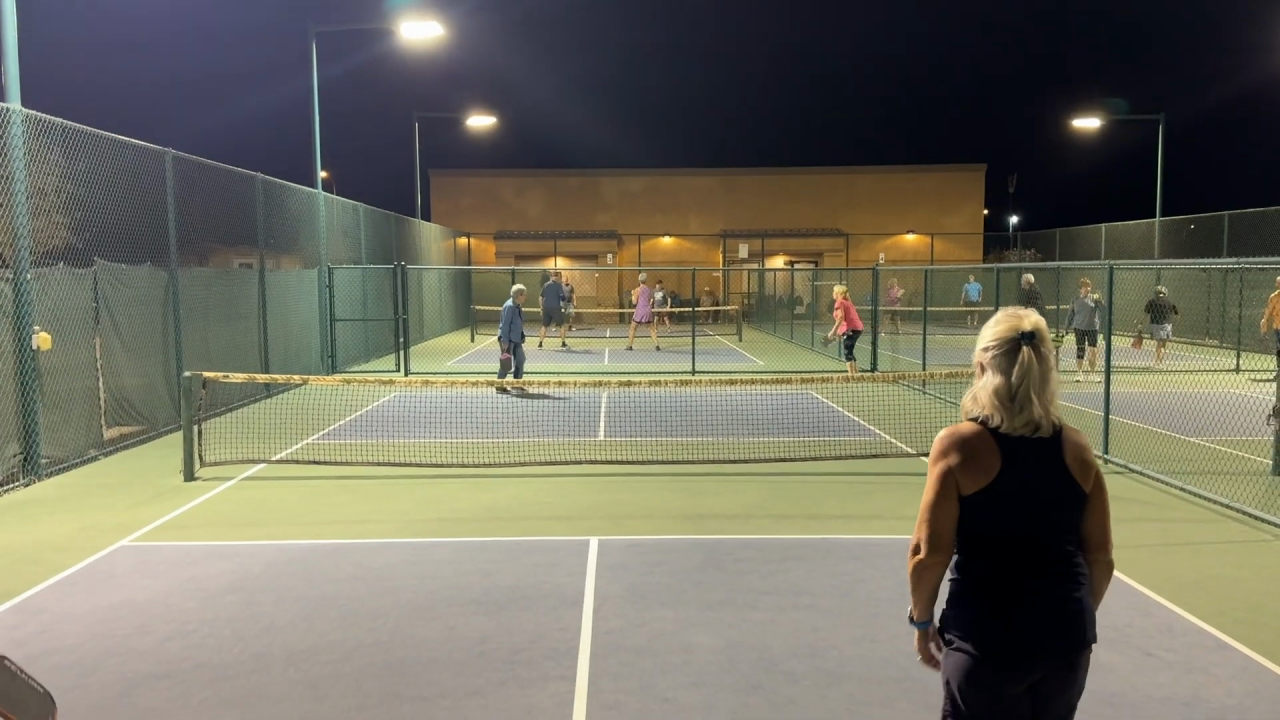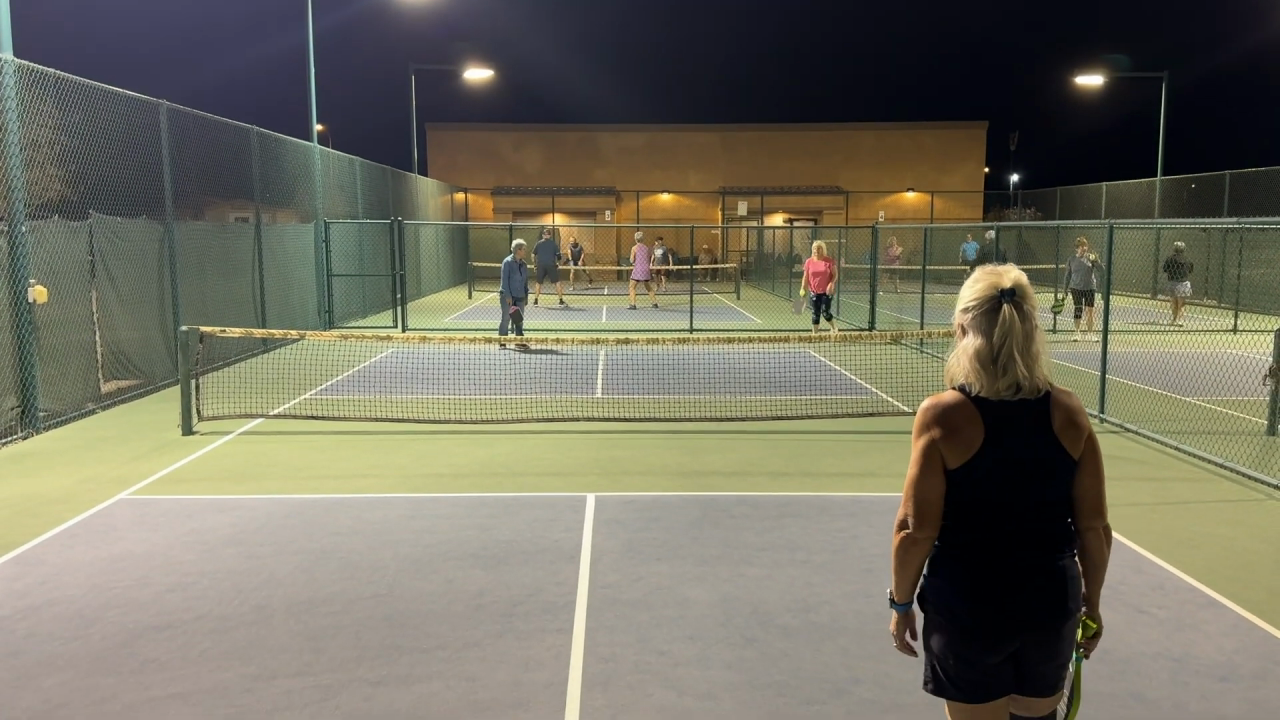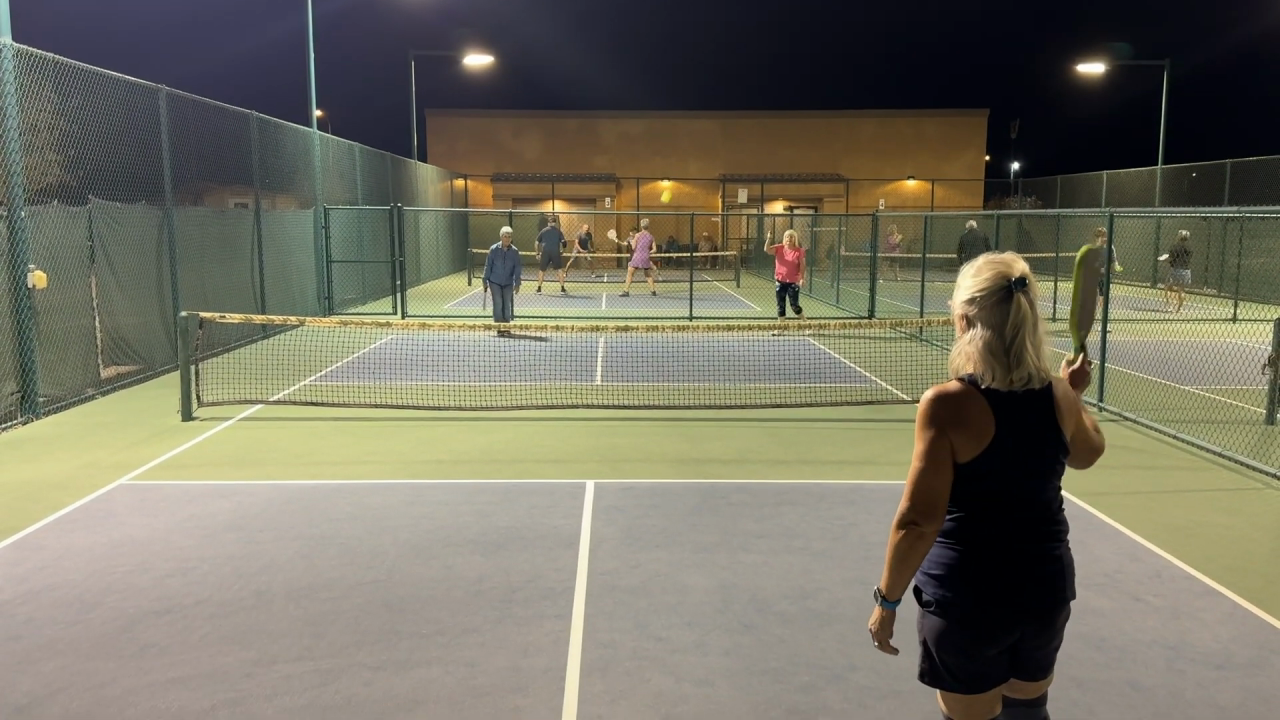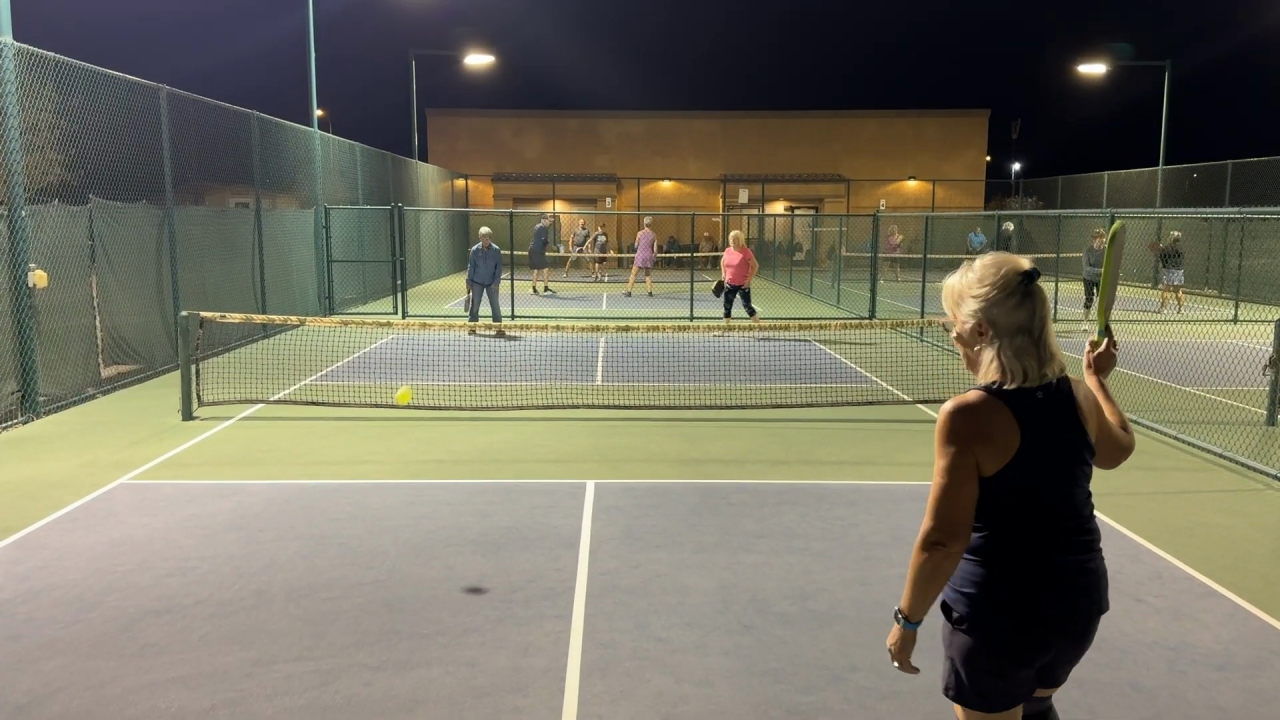
dt=1s
person 1, frame 1
left shoulder: (959, 445)
right shoulder: (1077, 448)
left elbow: (929, 554)
right elbow: (1100, 559)
left wrist: (921, 618)
left hip: (986, 640)
right hip: (1066, 636)
person 1, frame 2
left shoulder: (942, 415)
right shoulder: (1068, 412)
left elbow: (915, 530)
right elbow: (1094, 526)
left wrist: (901, 603)
right wrist: (1090, 603)
left hip: (967, 610)
right hip: (1050, 604)
person 1, frame 3
left shoulder: (947, 404)
right shoulder: (1058, 397)
left elbow: (919, 521)
right elbow: (1088, 452)
left wrist: (886, 599)
left hip: (966, 597)
right hip: (1046, 589)
person 1, frame 4
left shoulder: (969, 415)
right shoulder: (1076, 394)
left elbow: (942, 541)
right elbow: (1119, 448)
left wrist: (906, 620)
left hip: (998, 611)
right hip: (1078, 598)
